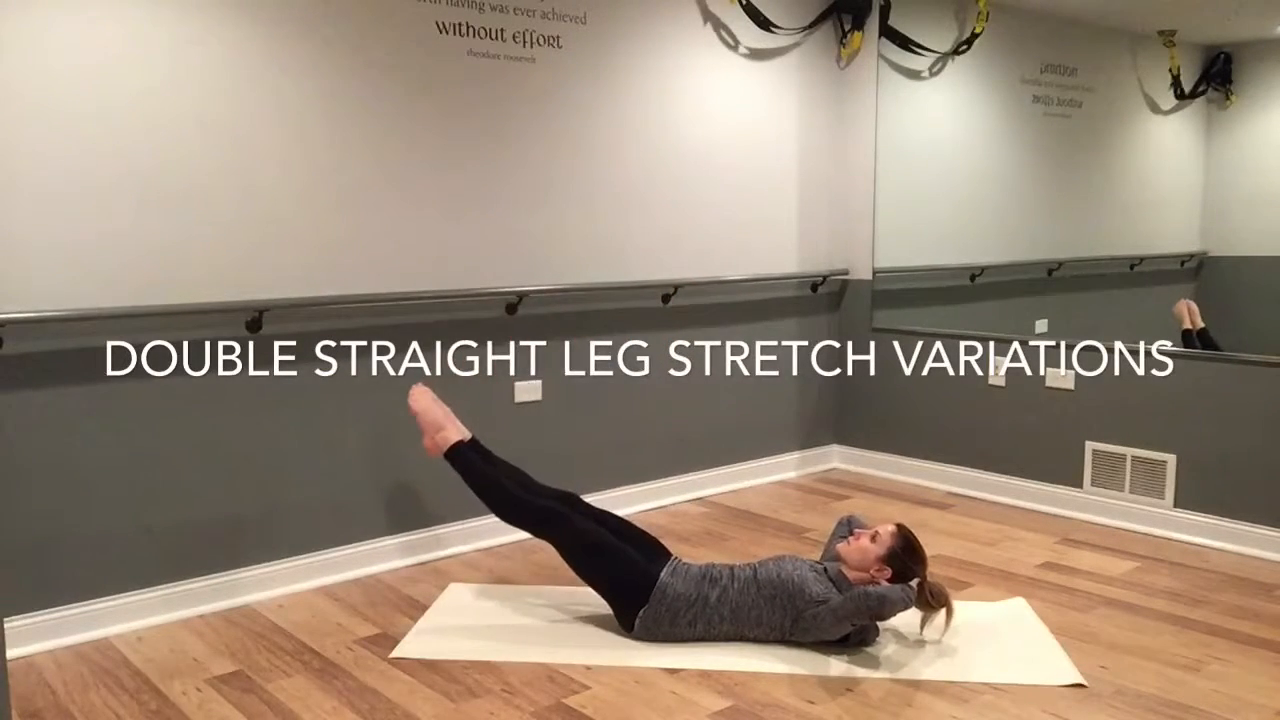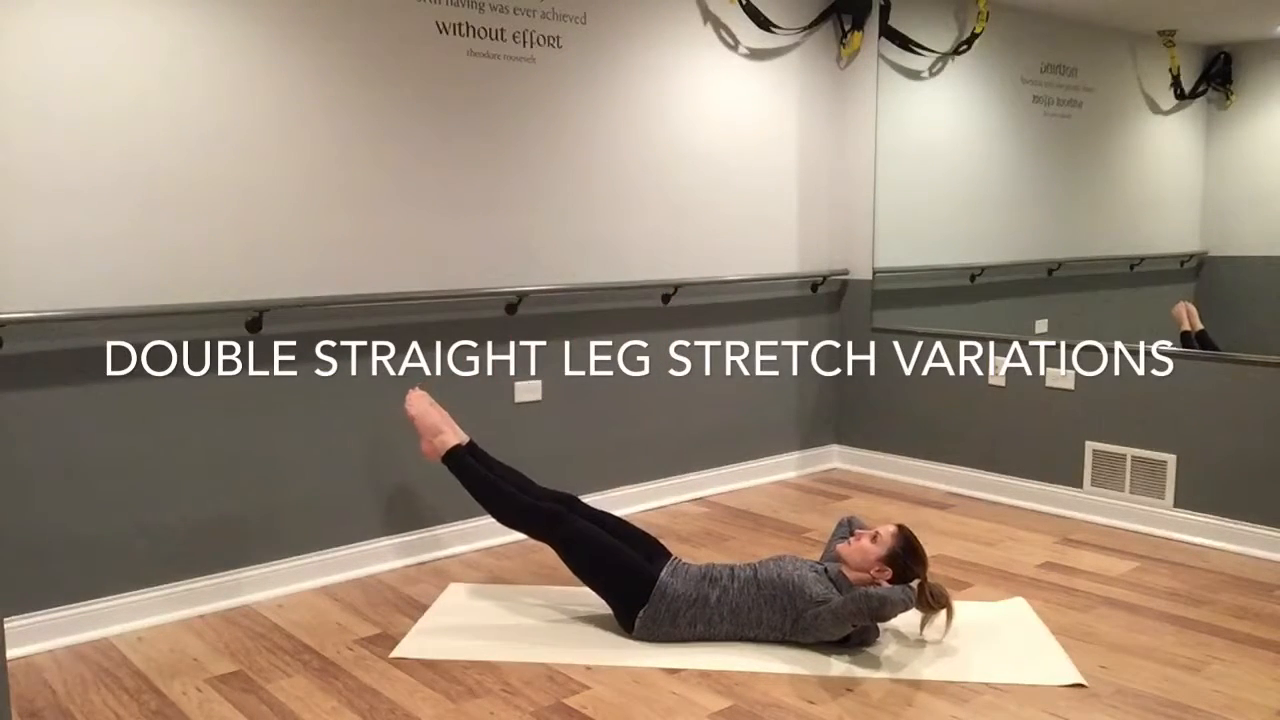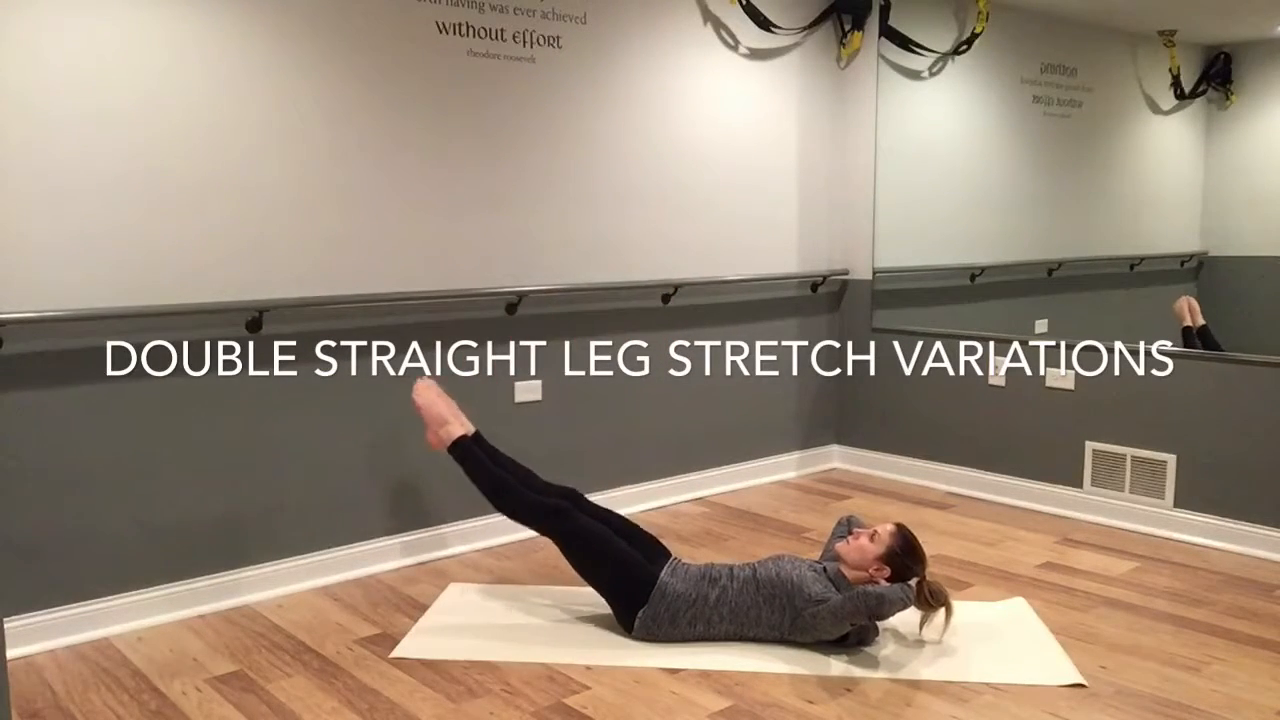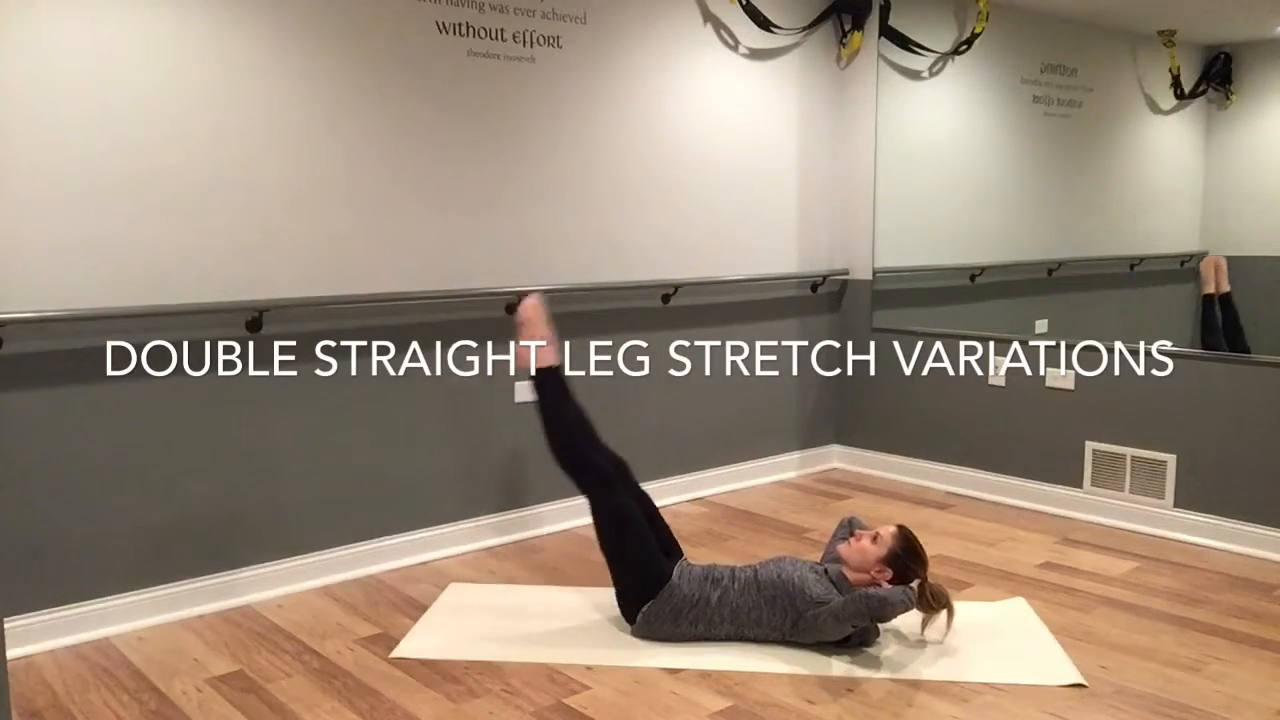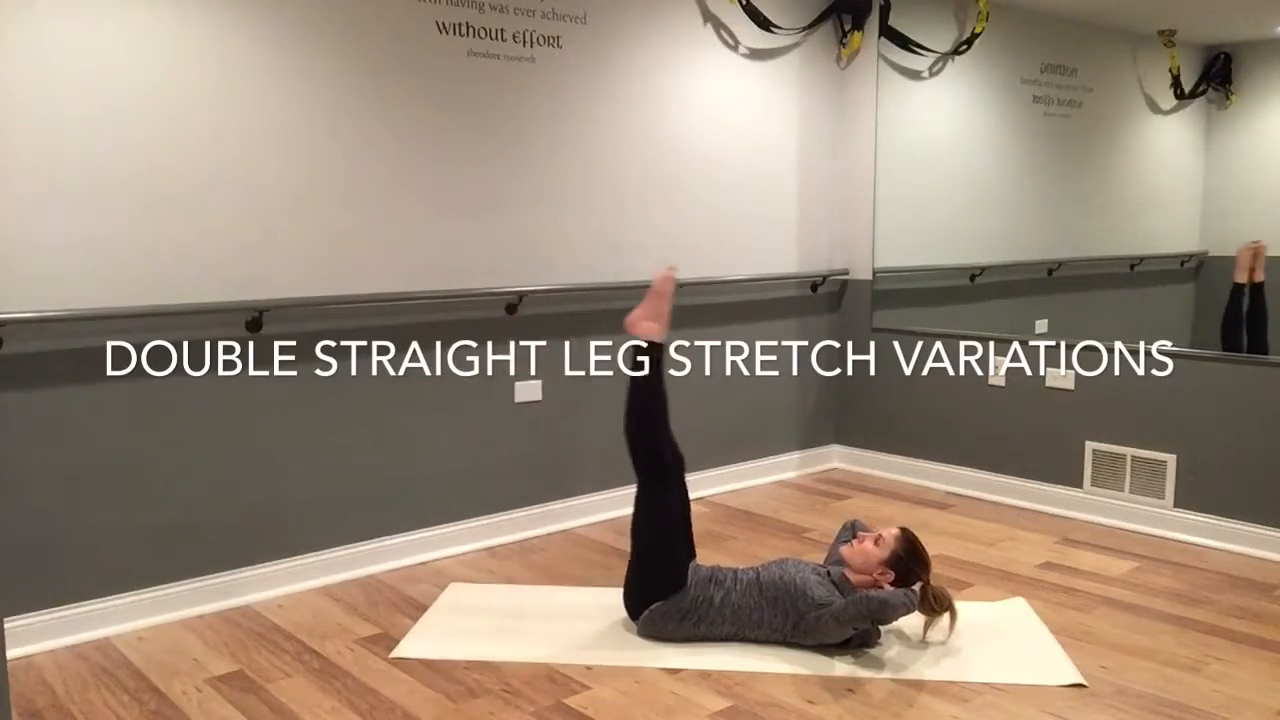
dt=0.4s
person 1, frame 1
left shoulder: (832, 612)
right shoulder: (832, 575)
left elbow: (879, 600)
right elbow: (845, 520)
left wrist: (909, 591)
left hip: (659, 607)
right hip: (677, 580)
left knee: (555, 520)
right knee: (570, 506)
left ankle: (454, 444)
right ankle: (460, 443)
person 1, frame 2
left shoulder: (833, 613)
right shoulder: (832, 575)
left elbow: (876, 601)
right elbow: (844, 520)
left wrist: (910, 593)
left hip: (660, 606)
right hip: (678, 579)
left knee: (552, 521)
right knee: (567, 506)
left ankle: (451, 449)
right ankle: (459, 447)
person 1, frame 3
left shoulder: (832, 610)
right shoulder: (831, 574)
left elbow: (873, 599)
right elbow: (845, 520)
left wrist: (906, 591)
right wrist: (900, 562)
left hip: (658, 606)
right hip: (677, 580)
left knee: (556, 515)
right knee: (570, 502)
left ankle: (458, 438)
right ankle: (464, 437)
person 1, frame 4
left shoulder: (834, 613)
right shoulder: (833, 575)
left elbow: (877, 601)
right elbow: (849, 522)
left wrist: (911, 593)
left hip: (660, 606)
right hip: (685, 582)
left knee: (604, 482)
right knee: (615, 474)
left ankle: (544, 368)
right ankle: (545, 368)
person 1, frame 5
left shoulder: (835, 614)
right shoulder: (836, 577)
left elbow: (877, 604)
right elbow: (851, 526)
left wrist: (913, 595)
left hip: (662, 605)
right hip: (691, 586)
left knee: (660, 470)
left ankle: (649, 338)
